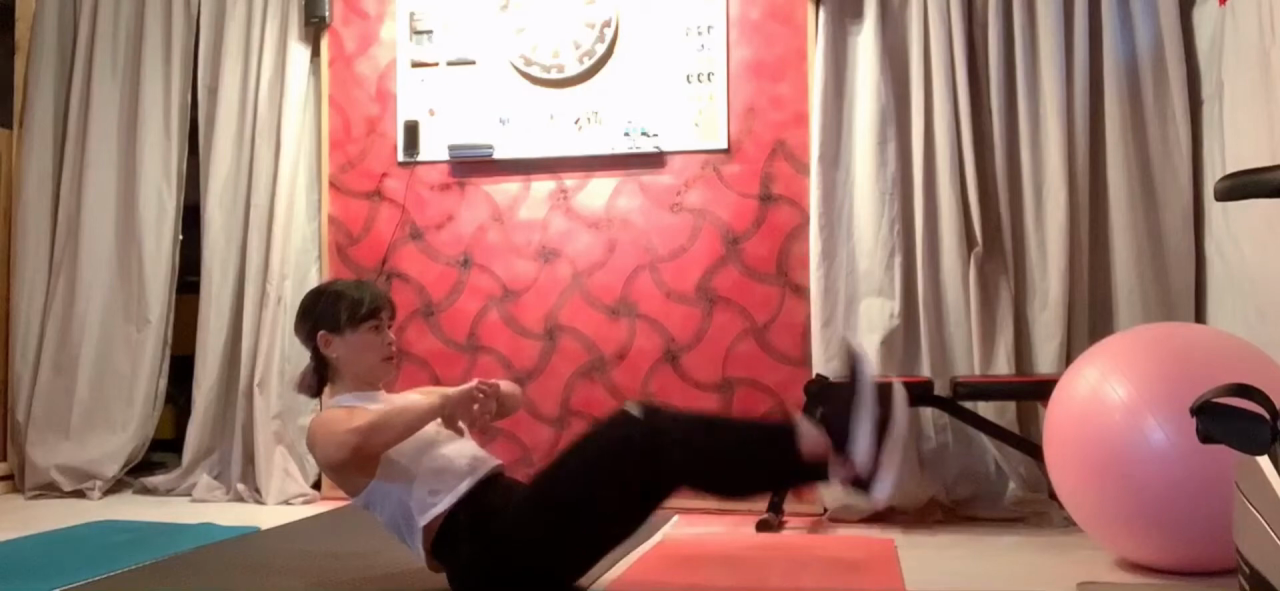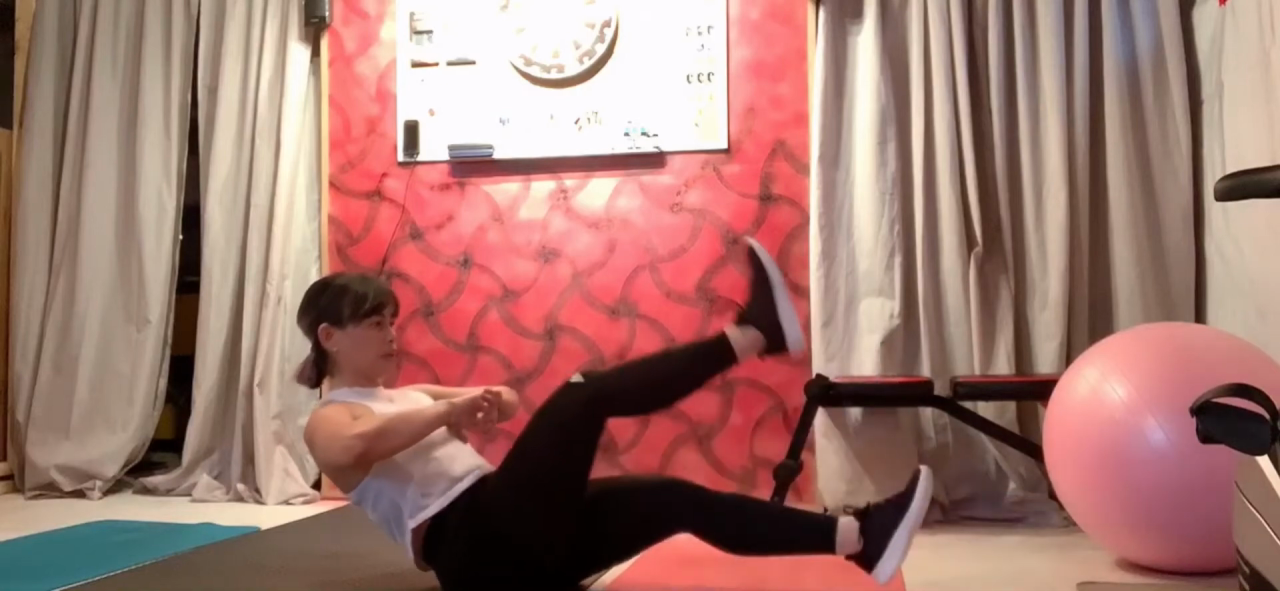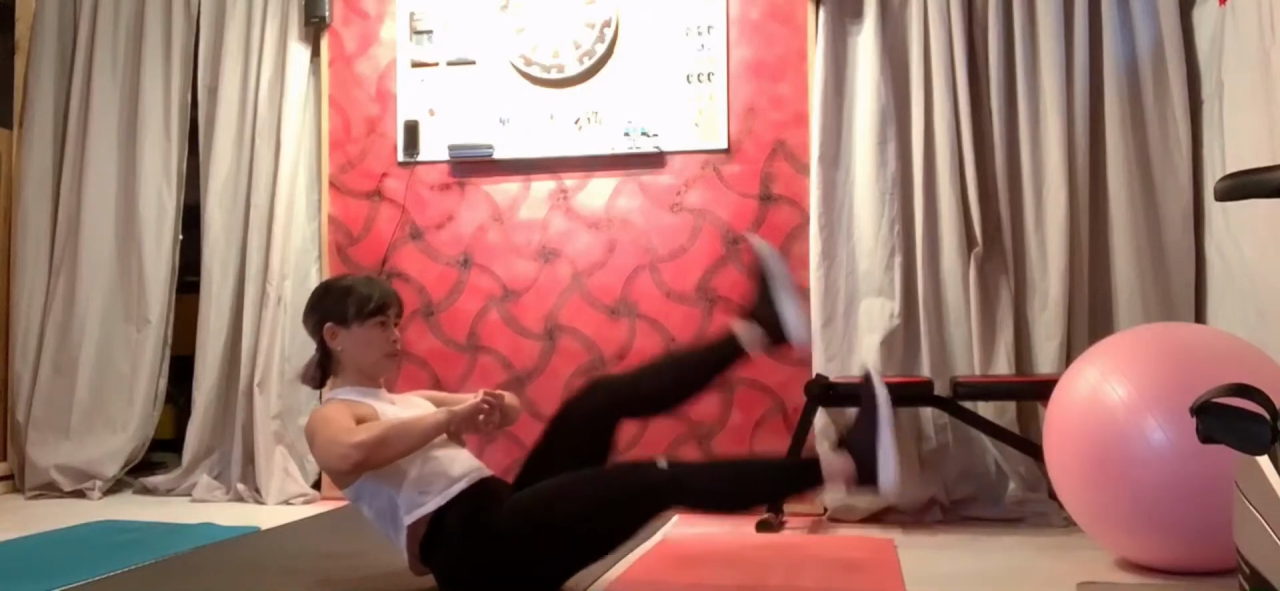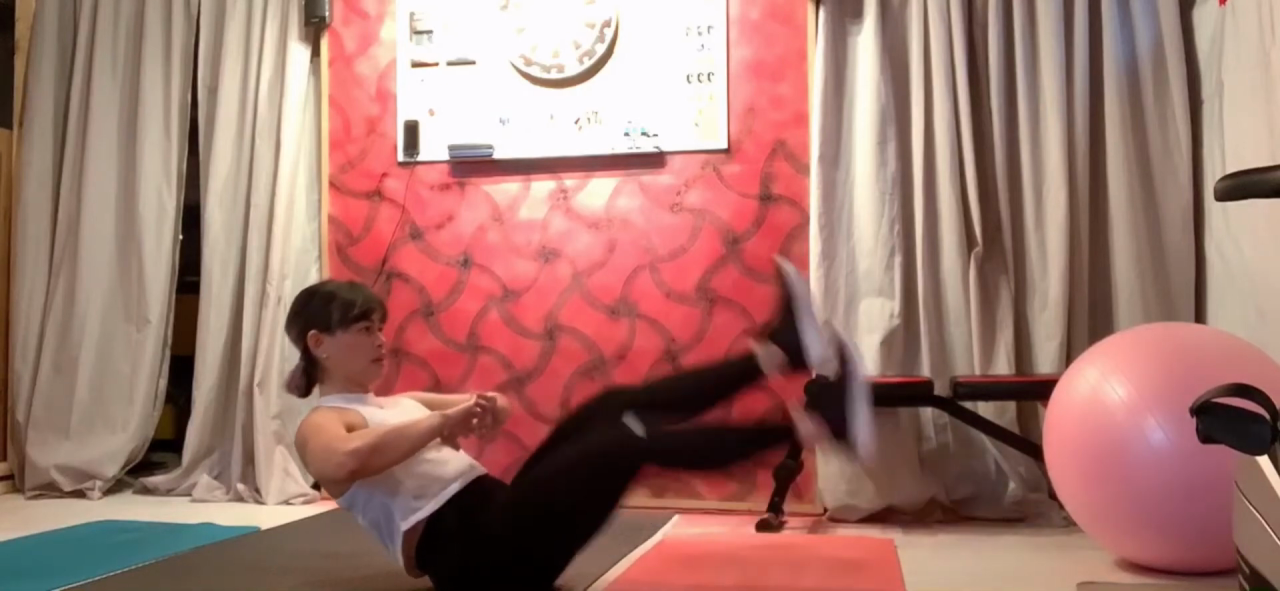
dt=0.5s
person 1, frame 1
left shoulder: (405, 401)
right shoulder: (330, 425)
left elbow: (510, 397)
right elbow: (347, 448)
left wrist: (483, 396)
right wrist: (444, 403)
left hip: (520, 524)
left knee: (670, 460)
right knee: (635, 427)
left ankle: (839, 459)
right ankle: (814, 436)
person 1, frame 2
left shoulder: (404, 395)
right shoulder: (328, 421)
left elbow: (507, 401)
right elbow: (350, 449)
left wrist: (481, 400)
right wrist: (449, 412)
left hip: (520, 537)
left knee: (676, 499)
right knee: (585, 393)
left ankle: (856, 539)
right ankle: (750, 336)
person 1, frame 3
left shoulder: (406, 399)
right shoulder: (331, 418)
left elbow: (510, 409)
right elbow: (349, 456)
left wrist: (486, 405)
right wrist: (447, 419)
left hip: (507, 521)
left knee: (602, 398)
right knee: (654, 478)
left ankle: (755, 331)
right ankle: (843, 466)
person 1, frame 4
left shoulder: (395, 405)
right shoulder: (321, 427)
left elbow: (493, 412)
right elbow: (347, 461)
left wrist: (478, 406)
right wrist: (441, 422)
left hip: (499, 522)
left knee: (615, 409)
right knee: (629, 437)
left ankle: (772, 355)
right ankle: (813, 423)
